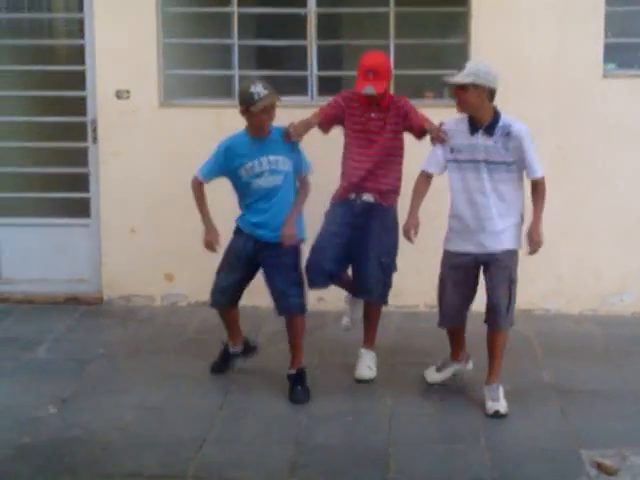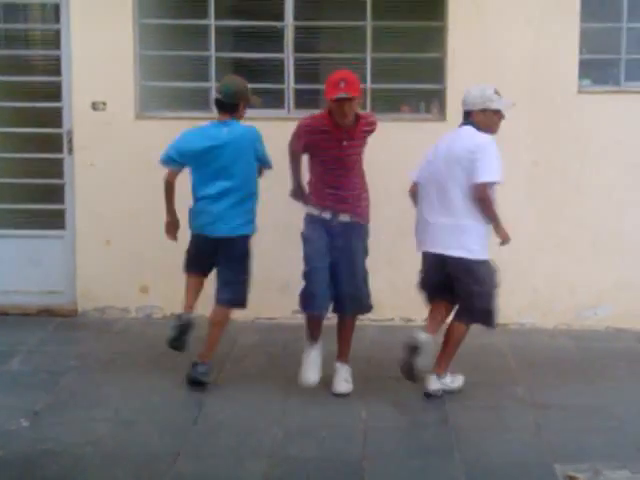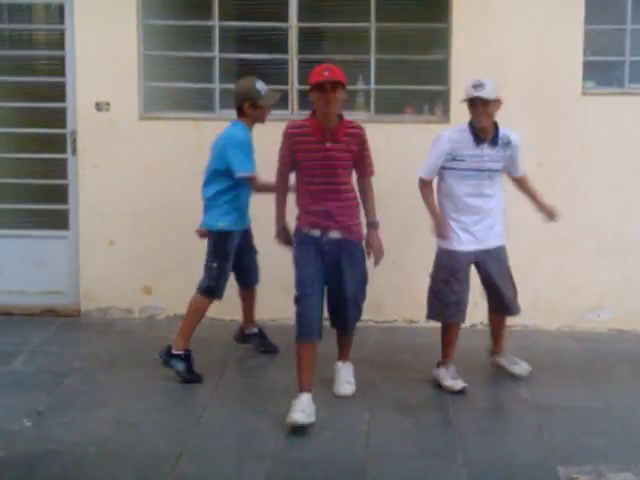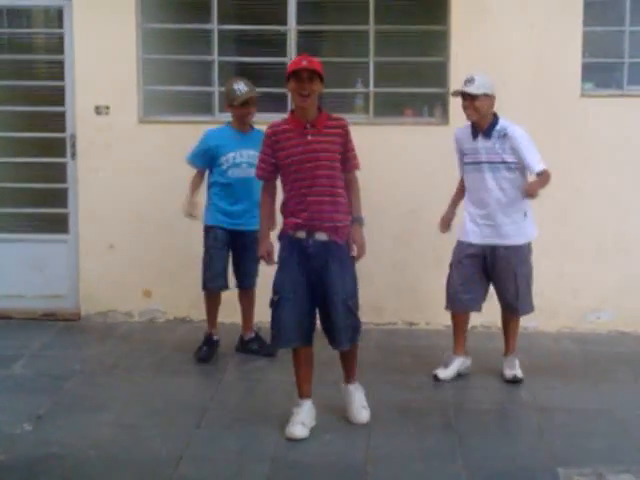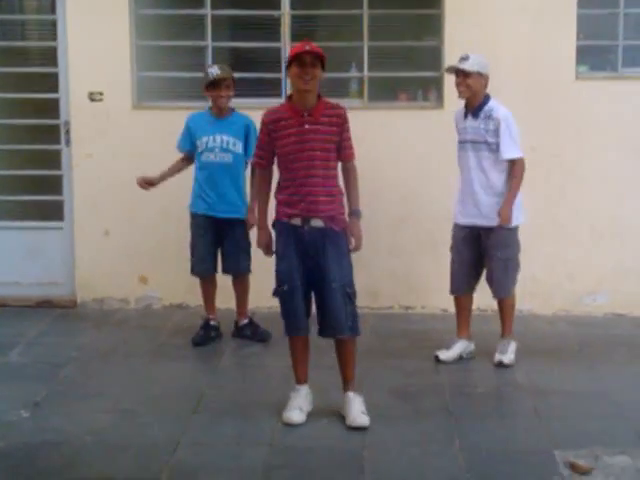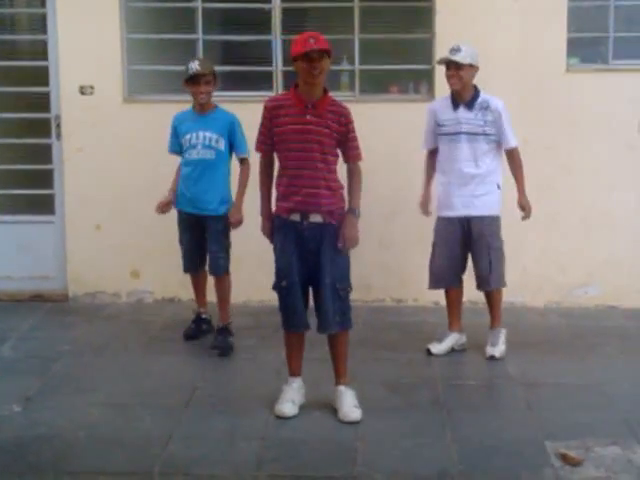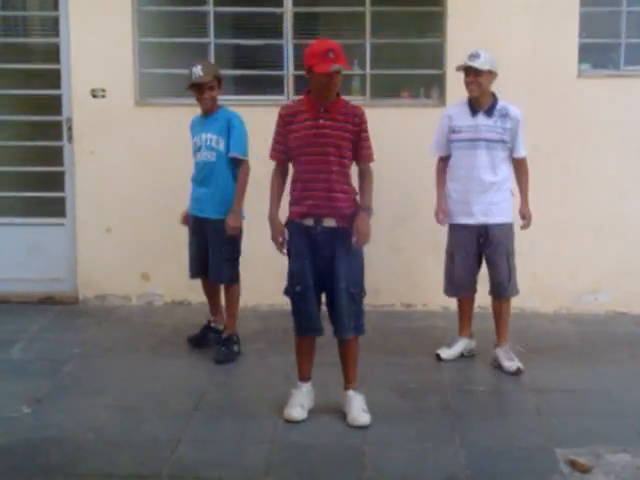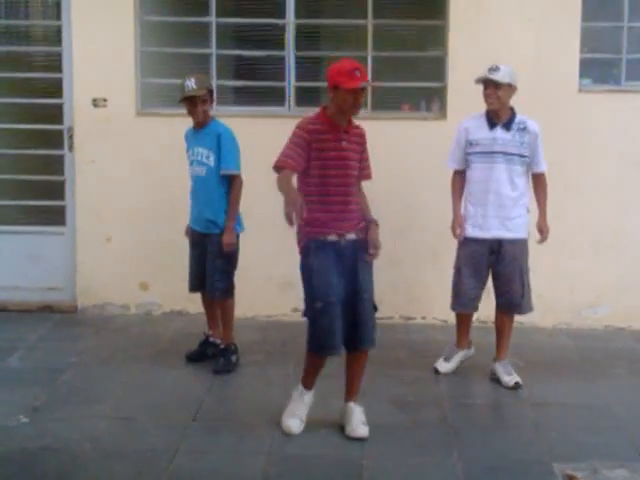
dt=0.3s
person 1, frame 1
left shoulder: (401, 107)
right shoulder: (347, 102)
left elbow: (429, 129)
right elbow: (316, 119)
left wrist: (438, 134)
right wrist: (297, 129)
left hip: (382, 204)
right hip: (346, 199)
left knee: (375, 277)
right knee: (320, 267)
left ankle: (368, 350)
right ankle: (355, 294)
person 1, frame 2
left shoulder: (367, 125)
right shoulder: (310, 126)
right elbow: (294, 150)
right wrist: (297, 186)
left hip: (354, 220)
right hip: (320, 217)
left knee: (351, 291)
right knee: (317, 289)
left ankle: (343, 364)
right ankle: (313, 345)
person 1, frame 3
left shoulder: (356, 133)
right shoulder: (294, 132)
left elbow: (364, 182)
right elbow: (283, 178)
left wrist: (373, 227)
right wrist: (280, 222)
left hip: (347, 235)
right hip: (309, 237)
left knee: (348, 306)
right knee: (308, 314)
left ankle: (343, 362)
right ankle: (304, 397)
person 1, frame 4
left shoulder: (339, 127)
right shoulder: (276, 133)
left elbow: (350, 177)
right elbow: (268, 187)
left wrist: (357, 224)
right wrist: (264, 235)
left hip: (335, 236)
right hip: (295, 239)
left knee: (343, 317)
right knee: (294, 320)
left ankle: (352, 384)
right ankle: (305, 404)
person 1, frame 5
left shoulder: (337, 115)
right shoulder: (272, 118)
left elbow: (348, 167)
right elbow: (263, 174)
left wrist: (355, 217)
right wrist: (262, 225)
left hip: (331, 224)
right hip: (290, 226)
left knee: (341, 309)
right knee: (294, 309)
left ankle: (351, 393)
right ankle: (301, 390)
person 1, frame 6
left shoulder: (340, 113)
right shoulder: (275, 107)
left elbow: (354, 167)
right elbow: (266, 161)
left wrist: (353, 216)
right wrist: (266, 212)
left hip: (330, 220)
right hip: (289, 220)
left knee: (335, 304)
right knee: (291, 302)
left ankle: (343, 388)
right ankle: (294, 383)
person 1, frame 7
left shoulder: (355, 115)
right shoulder: (290, 114)
left elbow: (366, 170)
right elbow: (280, 167)
left wrist: (365, 212)
right wrist: (274, 213)
left hip: (344, 226)
right hip: (303, 225)
left knee: (348, 309)
right knee: (304, 307)
left ankle: (352, 392)
right ankle: (303, 387)
person 1, frame 8
left shoulder: (358, 135)
right shoulder: (309, 129)
right elbow: (284, 171)
left wrist: (371, 224)
right wrist: (290, 198)
left hip: (355, 241)
right hip: (319, 242)
left knee: (362, 324)
right knee: (324, 324)
left ankle: (352, 404)
right ankle: (304, 393)
person 2, frame 1
left shoulder: (515, 132)
right shoulder: (451, 130)
left elbow: (537, 179)
right elbow: (428, 172)
left wrist: (536, 223)
right wrist: (412, 212)
left hip: (499, 239)
right hip: (461, 238)
left knee: (498, 311)
right knee: (451, 307)
left ankle: (494, 385)
right ankle: (458, 357)
person 2, frame 2
left shoulder: (442, 144)
right shoulder: (486, 145)
left elbow: (415, 190)
right elbow: (482, 192)
right wrist: (497, 226)
left hip: (434, 239)
right hip: (467, 243)
left knee: (445, 296)
right knee: (473, 305)
left ankle: (424, 338)
right ankle: (438, 374)
person 2, frame 3
left shoulder: (509, 142)
right shoulder: (448, 139)
left elbow: (518, 175)
right elbow: (425, 179)
left wrist: (540, 202)
right wrist: (436, 215)
left hip: (491, 236)
right hip: (455, 238)
left knee: (504, 297)
right knee: (450, 304)
left ankle: (499, 353)
right ankle: (445, 366)
person 2, frame 4
left shoulder: (513, 134)
right shoulder: (461, 136)
left elbow: (542, 172)
left wrist: (536, 185)
right wrist: (451, 209)
left hip: (511, 232)
right hip: (473, 232)
left knee: (513, 298)
right knee: (459, 292)
left ankle: (509, 357)
right ankle: (460, 356)
person 2, frame 5
left shoulder: (500, 115)
right shoulder: (459, 117)
left elbow: (517, 163)
left wrist: (508, 205)
left hip: (496, 214)
right hip: (466, 214)
left knee: (503, 278)
right knee: (460, 277)
left ankle: (507, 340)
right ankle: (463, 340)
person 2, frame 6
left shoulder: (494, 107)
right shoulder: (436, 109)
left elbow: (511, 150)
left wrist: (522, 193)
right wrist: (426, 190)
left hip: (484, 204)
right hip: (448, 205)
left knee: (490, 269)
right knee: (446, 269)
left ankle: (496, 330)
right ankle: (455, 332)
person 2, frame 7
left shoulder: (511, 115)
right shoulder: (451, 115)
left elbow: (519, 161)
right elbow: (443, 160)
left wrist: (525, 202)
right wrist: (440, 199)
left hip: (498, 212)
right hip: (461, 212)
left knee: (503, 279)
right knee: (461, 277)
left ankle: (502, 347)
right ankle: (465, 338)
person 2, frame 8
left shoulder: (530, 130)
right shoulder: (468, 128)
left elbow: (538, 175)
right elbow: (459, 173)
left wrist: (542, 216)
right wrist: (456, 213)
left hip: (513, 228)
right hip: (475, 226)
left knee: (511, 295)
right knee: (465, 290)
left ankle: (501, 361)
right ankle: (462, 346)
person 3, frame 1
left shoulder: (287, 139)
right shoulder: (232, 147)
left elbow: (303, 182)
right elbow: (198, 181)
left wrist: (292, 220)
right wrist: (208, 226)
left hip: (281, 236)
right hip: (247, 232)
left knee: (292, 304)
right knee: (222, 296)
left ankle: (297, 370)
right ankle: (237, 345)
person 3, frame 2
left shoulder: (193, 138)
right shoulder: (250, 135)
left elbow: (170, 178)
right elbow: (263, 169)
left wrist: (171, 215)
left hip: (204, 223)
right hip: (238, 226)
left knee: (196, 268)
right knee: (228, 294)
left ankle: (185, 317)
right ankle: (203, 363)
person 3, frame 3
left shoulder: (237, 134)
right shoulder: (236, 139)
left elbow: (218, 178)
right elbow: (252, 184)
left wrist: (206, 218)
left hip: (238, 221)
right hip: (225, 223)
left knee: (249, 277)
right knee: (211, 286)
left ankle: (249, 329)
right ankle: (177, 351)
person 3, frame 4
left shoulder: (263, 139)
right shoulder: (212, 138)
right elbow: (199, 174)
right wrist: (191, 198)
left hip: (250, 223)
right hip: (218, 222)
left knee: (247, 282)
right knee: (213, 283)
left ankle: (248, 335)
right ankle: (211, 336)
person 3, frame 5
left shoulder: (245, 124)
right shoulder: (194, 122)
left elbow: (254, 167)
left wrist: (253, 208)
right wrist: (158, 179)
left hip: (235, 210)
right hip: (202, 209)
left knee: (239, 267)
right knee: (204, 268)
left ankle: (244, 321)
right ankle: (211, 322)
person 3, frame 6
left shoulder: (228, 120)
right shoulder: (180, 120)
left elbow: (244, 163)
left wrist: (238, 204)
right wrist: (171, 194)
left hip: (218, 208)
right hip: (187, 206)
left knee: (219, 266)
right knee: (194, 265)
left ankle: (224, 327)
right ankle: (202, 316)
person 3, frame 7
left shoulder: (231, 120)
right shoulder: (195, 123)
left elbow: (243, 166)
left wrist: (235, 211)
right wrist: (190, 206)
left hip: (223, 213)
right hip: (199, 212)
left knee: (227, 274)
right knee: (202, 271)
left ankle: (231, 335)
right ankle: (215, 323)
person 3, frame 8
left shoulder: (222, 134)
right shoulder: (189, 135)
left elbow: (236, 181)
left wrist: (230, 227)
left hip: (220, 227)
right hip: (199, 226)
left knee: (222, 287)
right knee: (202, 285)
left ankle: (229, 346)
right ankle: (213, 339)
